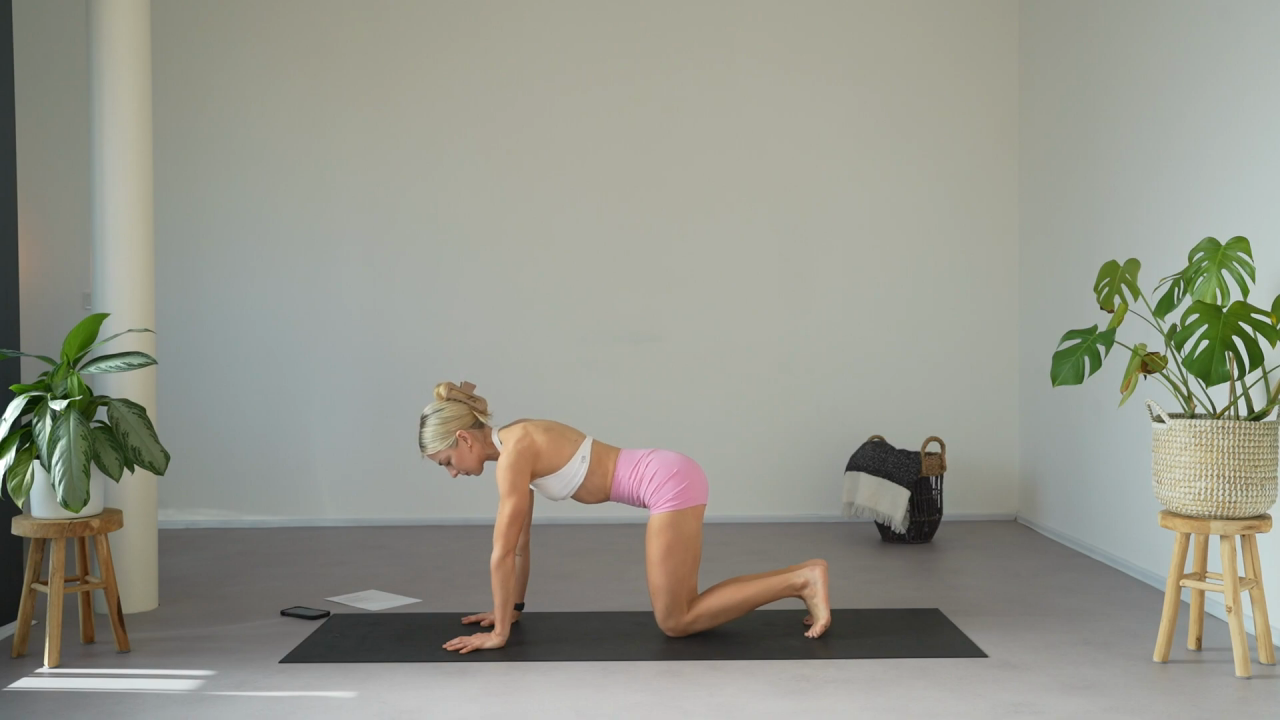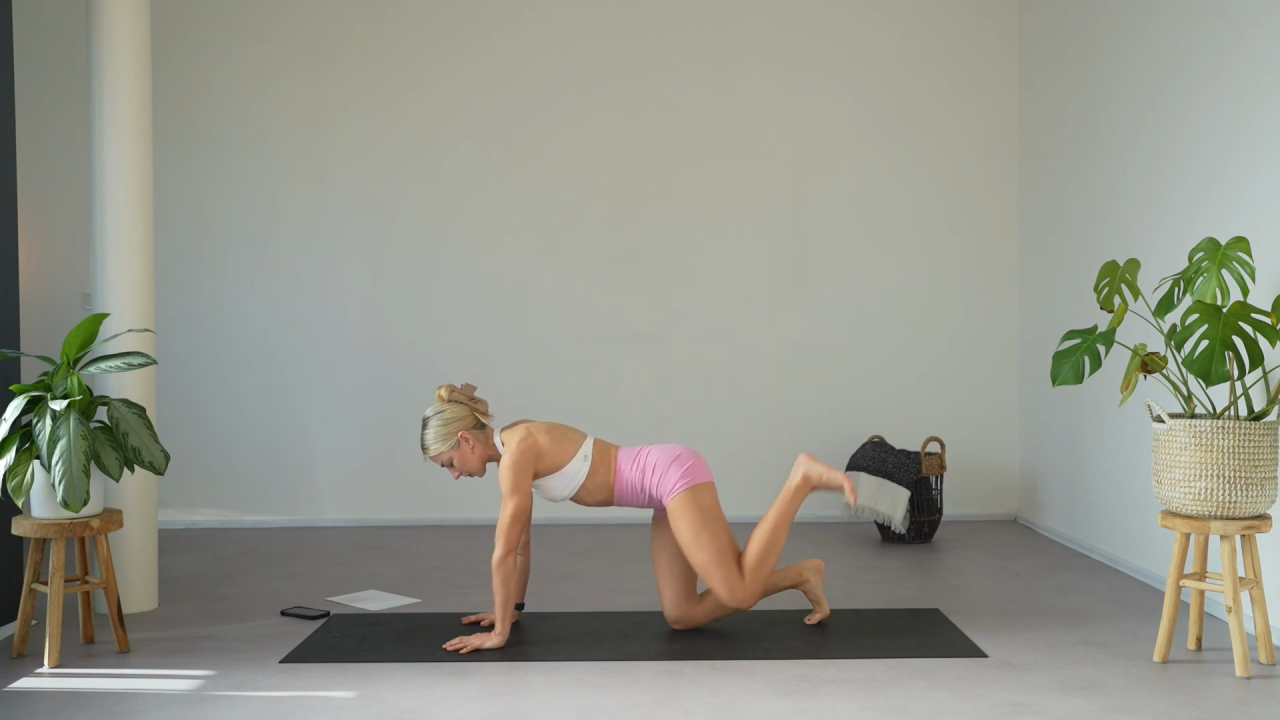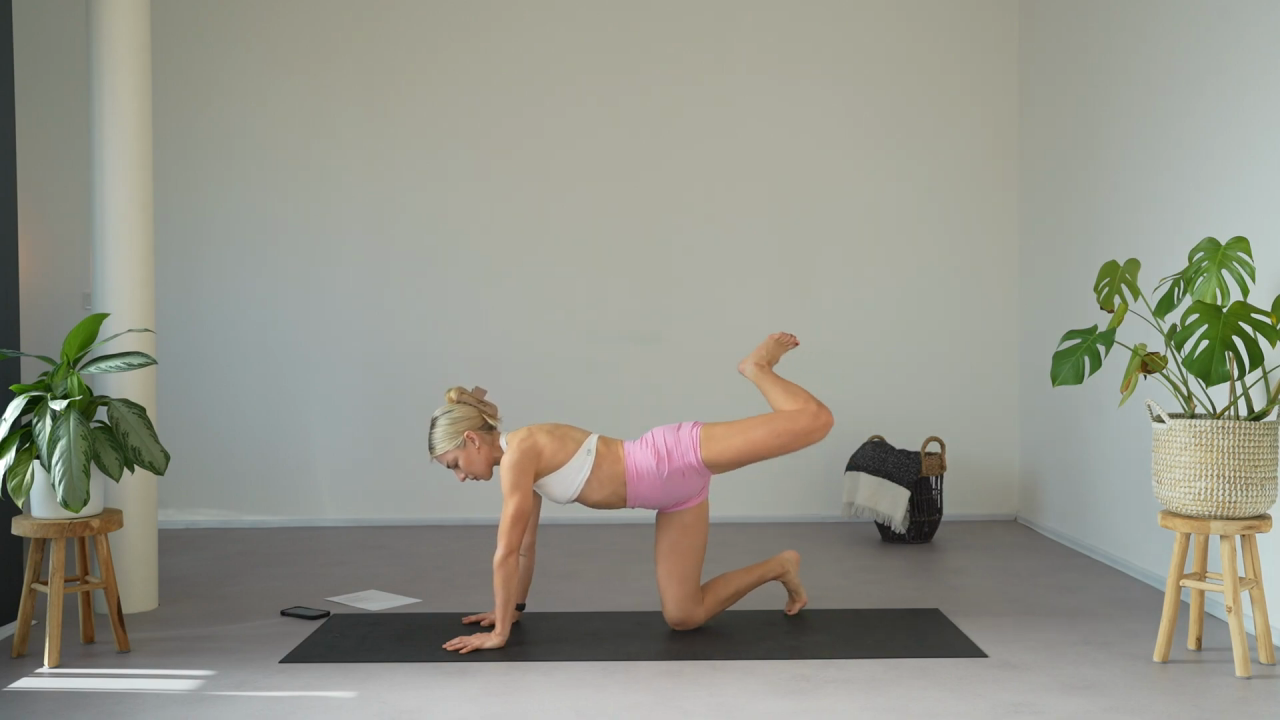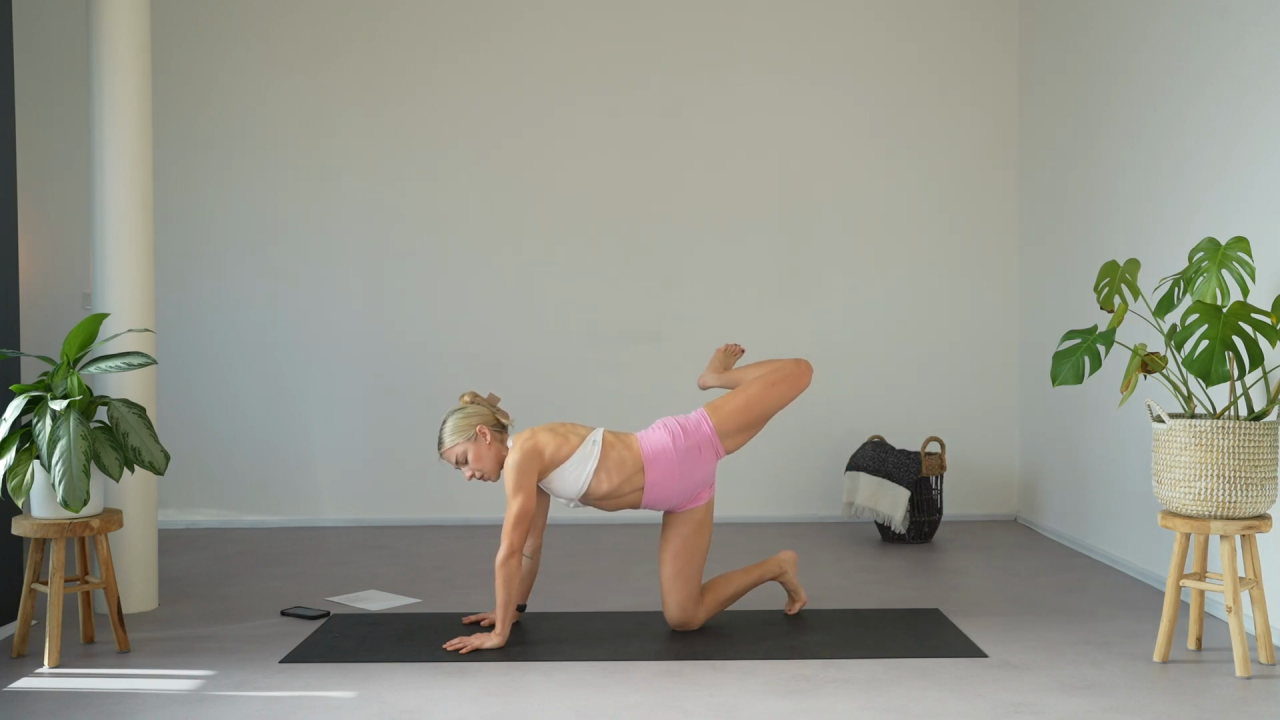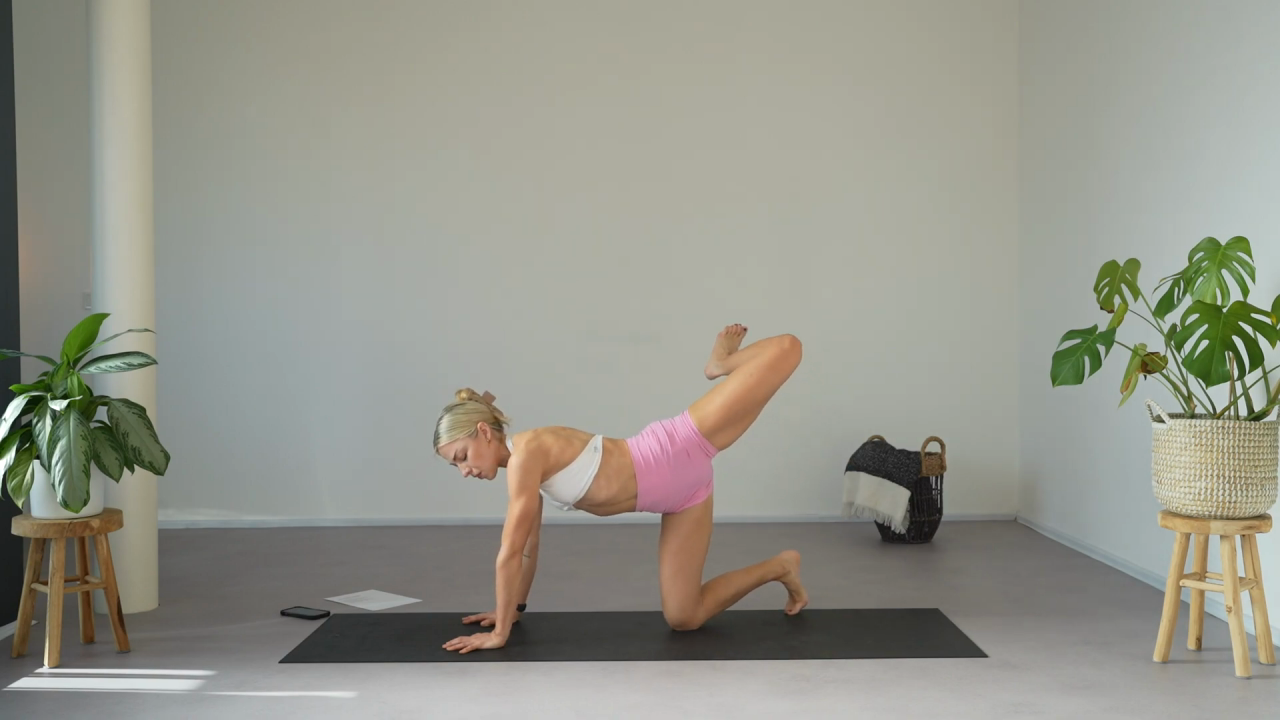
dt=1s
person 1, frame 1
left shoulder: (512, 452)
right shoulder: (516, 443)
left elbow: (503, 550)
right elbow: (520, 540)
left wrist: (500, 632)
right wrist: (511, 607)
left hip: (669, 482)
right hip: (671, 480)
left knee: (674, 622)
right knee: (677, 614)
left ankle: (801, 581)
right ankle: (800, 575)
person 1, frame 2
left shoulder: (515, 452)
right shoulder: (517, 447)
left elbow: (504, 551)
right elbow: (521, 542)
left wrist: (499, 631)
right wrist: (511, 607)
left hip: (672, 472)
right hip: (666, 482)
left knee: (739, 595)
right knee: (682, 616)
left ankle: (801, 478)
right ankle: (800, 573)
person 1, frame 3
left shoulder: (517, 454)
right shoulder: (524, 462)
left elbow: (506, 552)
right elbow: (525, 546)
left wrist: (500, 632)
right wrist: (512, 609)
left hip: (679, 456)
right hip: (674, 491)
left knee: (816, 421)
right knee: (683, 616)
left ankle: (755, 368)
right ankle: (778, 568)
person 1, frame 4
left shoulder: (522, 453)
right shoulder: (533, 469)
left elbow: (509, 551)
right elbow: (530, 547)
left wrist: (499, 633)
right wrist: (512, 609)
left hip: (684, 452)
right hip: (682, 489)
left knee: (798, 371)
right knee: (683, 618)
right ankle: (777, 568)
person 1, frame 5
left shoulder: (525, 453)
right shoulder: (526, 466)
left elbow: (510, 551)
right elbow: (527, 546)
left wrist: (500, 632)
right wrist: (512, 609)
left hip: (678, 455)
right hip: (678, 490)
right knee: (683, 618)
right ankle: (779, 567)
